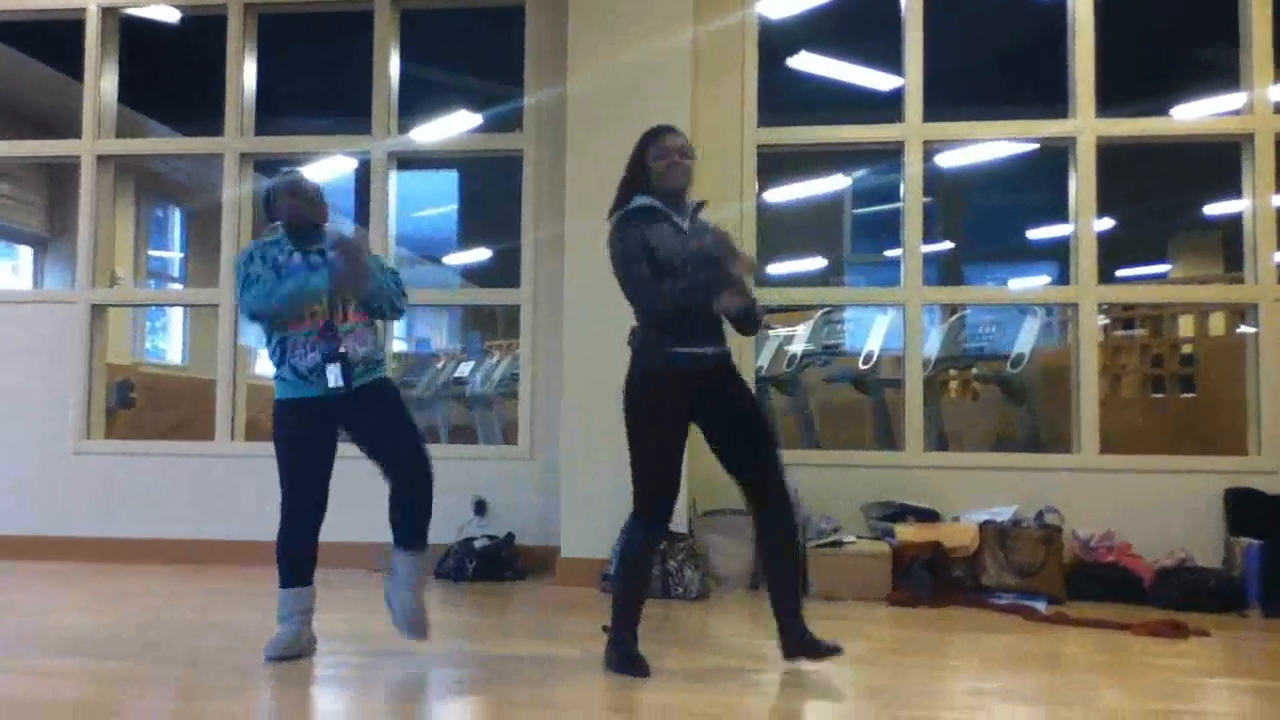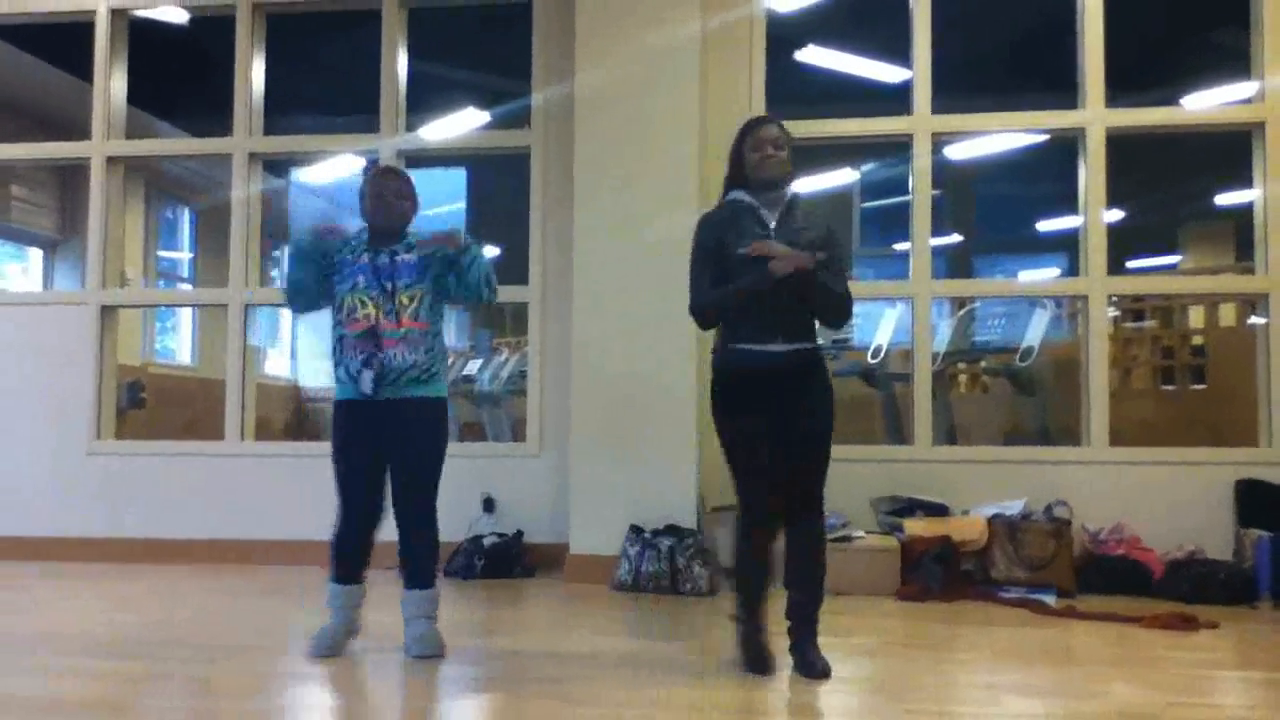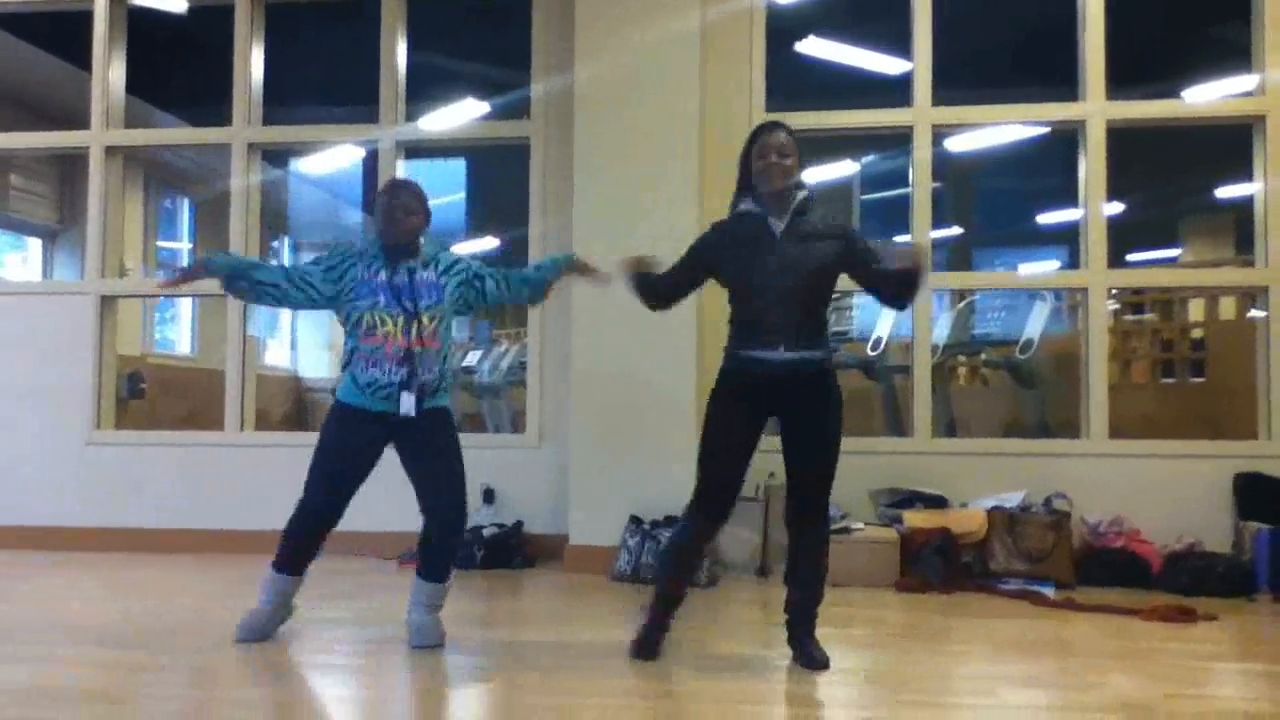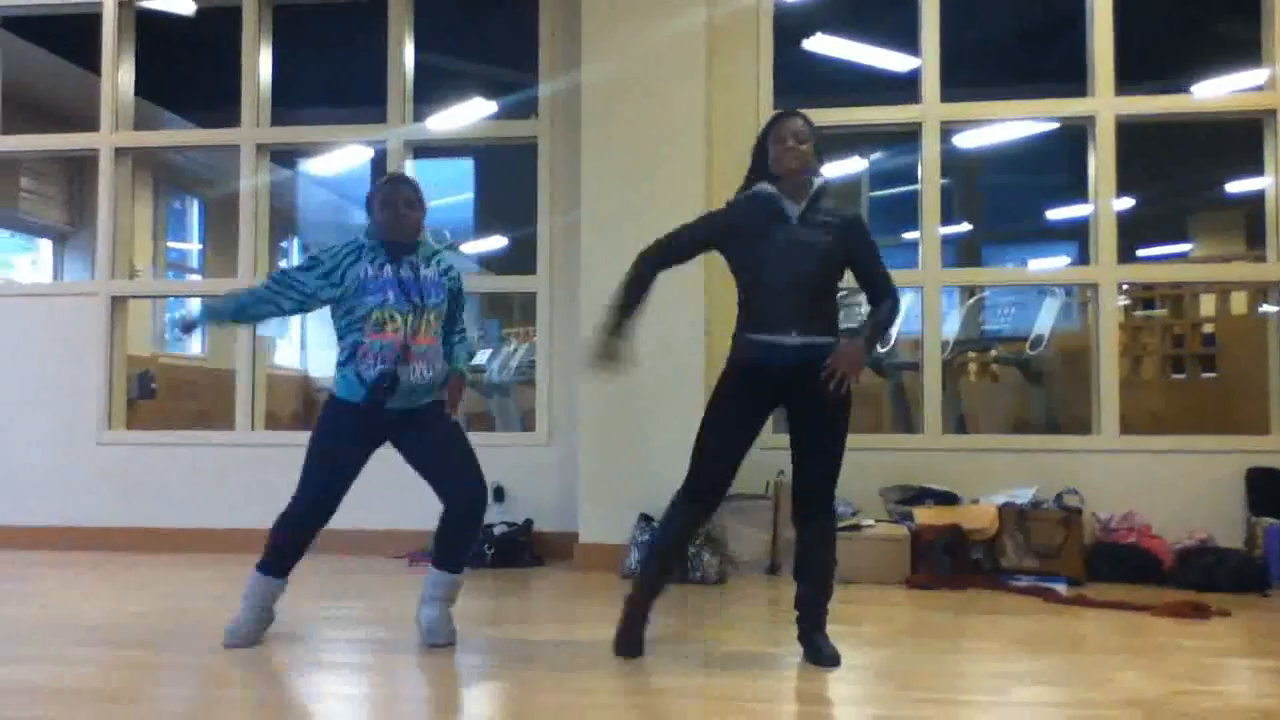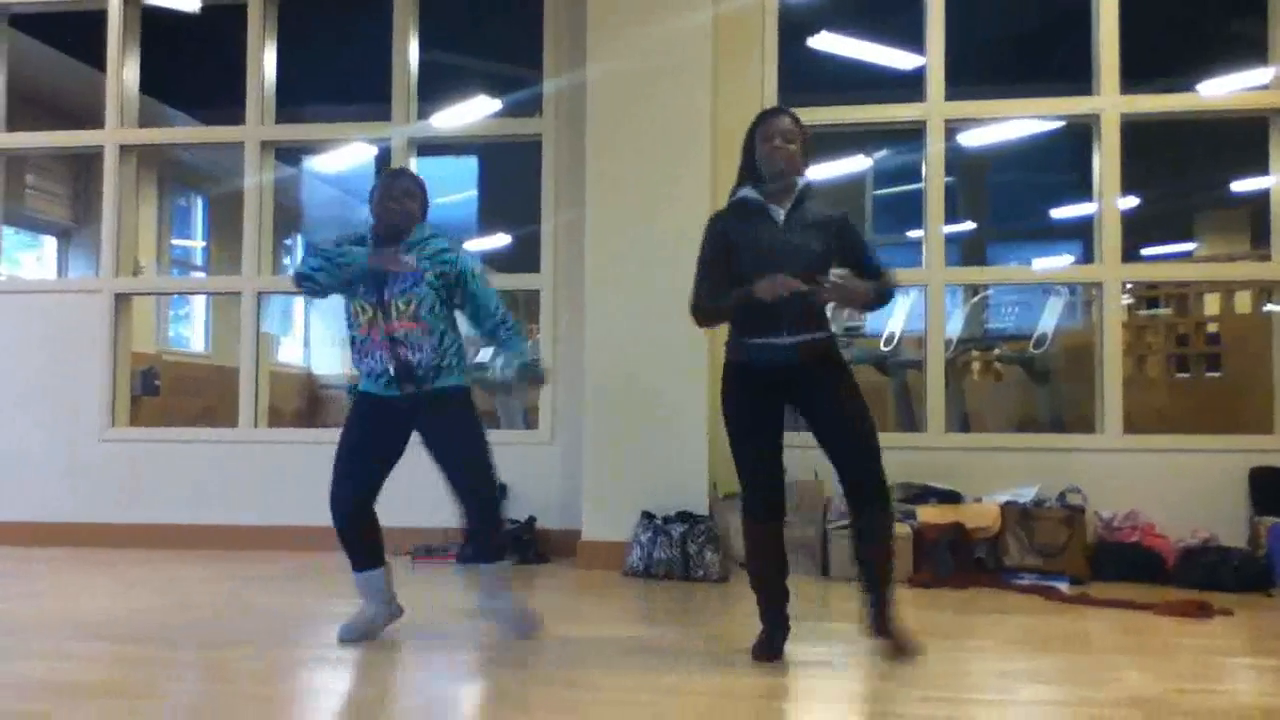
dt=0.5s
person 1, frame 1
left shoulder: (711, 232)
right shoulder: (631, 230)
left elbow: (749, 317)
right elbow: (651, 303)
left wrist: (737, 303)
right wrist: (718, 281)
left hip: (718, 376)
right hip: (659, 378)
left knee: (771, 491)
right knee: (653, 509)
left ankle: (793, 629)
right ankle: (622, 639)
person 1, frame 2
left shoulder: (815, 231)
right shoulder: (717, 225)
left elbow: (838, 314)
right elbow: (702, 310)
left wrist: (800, 266)
right wrist: (768, 274)
left hip: (802, 376)
right hip: (738, 376)
left knee: (805, 506)
right knee: (760, 506)
left ankle: (804, 638)
right ankle: (751, 627)
person 1, frame 3
left shoulder: (831, 235)
right shoulder: (726, 235)
left elbow: (894, 296)
right elbow: (664, 295)
left wrist: (909, 271)
right wrist: (641, 275)
left hip: (810, 383)
right hip: (743, 380)
left knee: (809, 508)
right knee: (711, 502)
left ankle: (802, 632)
right ankle: (658, 617)
person 1, frame 4
left shoulder: (843, 223)
right shoulder: (737, 218)
left elbow: (885, 296)
right elbow: (655, 257)
left wrist: (862, 342)
right wrist: (616, 326)
left hip: (820, 372)
right hip: (752, 367)
left knee: (815, 502)
right knee: (701, 487)
left ankle: (812, 627)
right ankle: (639, 605)
person 1, frame 5
left shoulder: (828, 220)
right shoulder: (727, 223)
left elbow: (883, 285)
right elbow: (703, 309)
left wrist: (858, 289)
right wrist: (753, 291)
left hip: (816, 363)
right hip: (750, 372)
left knee: (867, 486)
right knee: (762, 500)
left ankle: (882, 613)
right ankle: (773, 622)
person 2, frame 1
left shoulder: (354, 251)
right shoulder: (260, 257)
left elbow: (392, 305)
right elbow: (260, 304)
left wrist: (361, 269)
right wrist: (329, 279)
left hip: (367, 386)
right hip: (301, 398)
left knee: (413, 472)
right knee: (301, 508)
left ankle: (404, 587)
right ankle: (295, 624)
person 2, frame 2
left shoulder: (433, 257)
right shoulder: (338, 254)
left elbow: (482, 292)
right elbow: (301, 299)
left wrist: (463, 248)
right wrist: (307, 249)
left hip: (420, 401)
right hip: (356, 401)
left knee: (416, 510)
right knee: (358, 511)
left ankle: (421, 620)
right ankle: (342, 615)
person 2, frame 3
left shoulder: (451, 271)
right shoulder: (345, 267)
left elbow: (505, 287)
right elbow: (284, 284)
left wrist: (557, 267)
right wrist: (219, 267)
left hip: (426, 412)
right hip: (358, 408)
left knee: (448, 513)
right knee: (319, 507)
left ankle: (424, 609)
right ankle: (275, 599)
person 2, frame 4
left shoulder: (444, 268)
right shoulder: (343, 261)
left elbow: (456, 328)
right elbow: (281, 291)
left wrist: (457, 370)
right wrist: (211, 312)
left hip: (423, 406)
right hip: (355, 405)
left knee: (470, 495)
right knee: (310, 506)
left ankle: (436, 605)
right ankle: (258, 603)
person 2, frame 5
left shoulder: (441, 255)
right shoulder: (349, 251)
left elbow: (486, 306)
right elbow: (306, 276)
left wrist: (519, 355)
right wrist: (367, 260)
left hip: (441, 392)
right hip: (379, 397)
left knee: (478, 489)
right knee: (349, 497)
left ankle: (497, 593)
right ankle: (378, 599)
